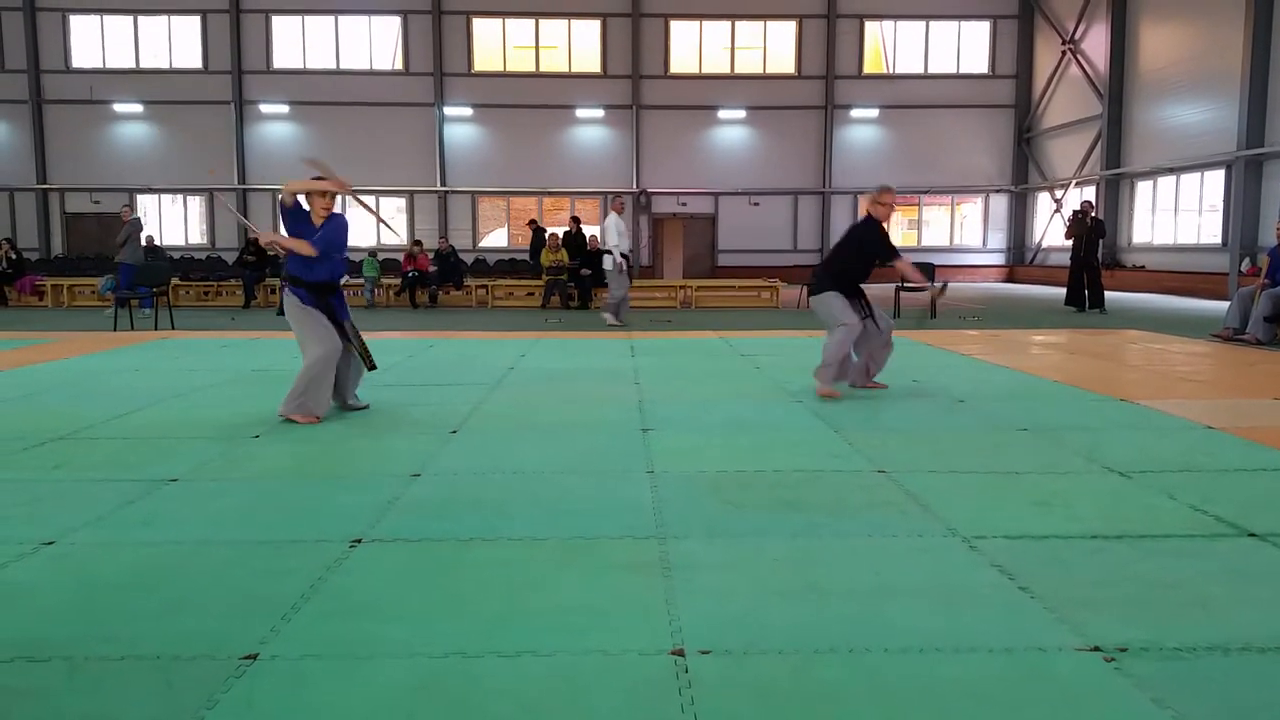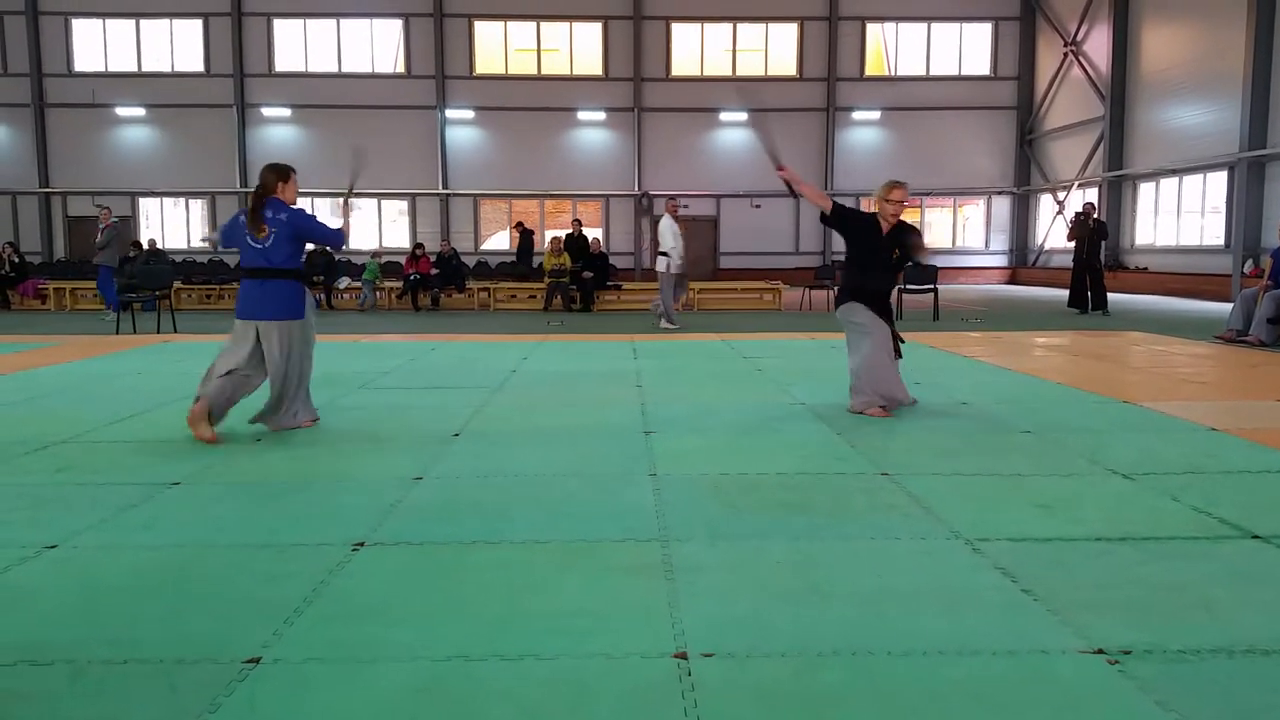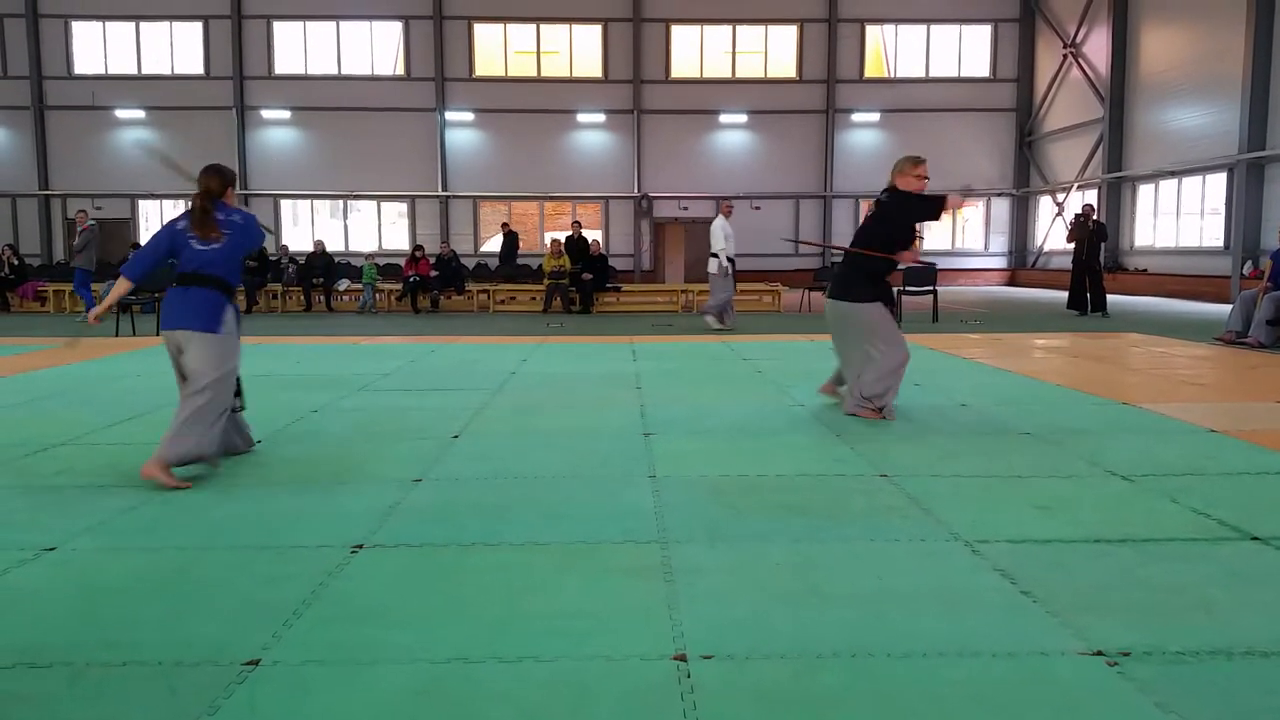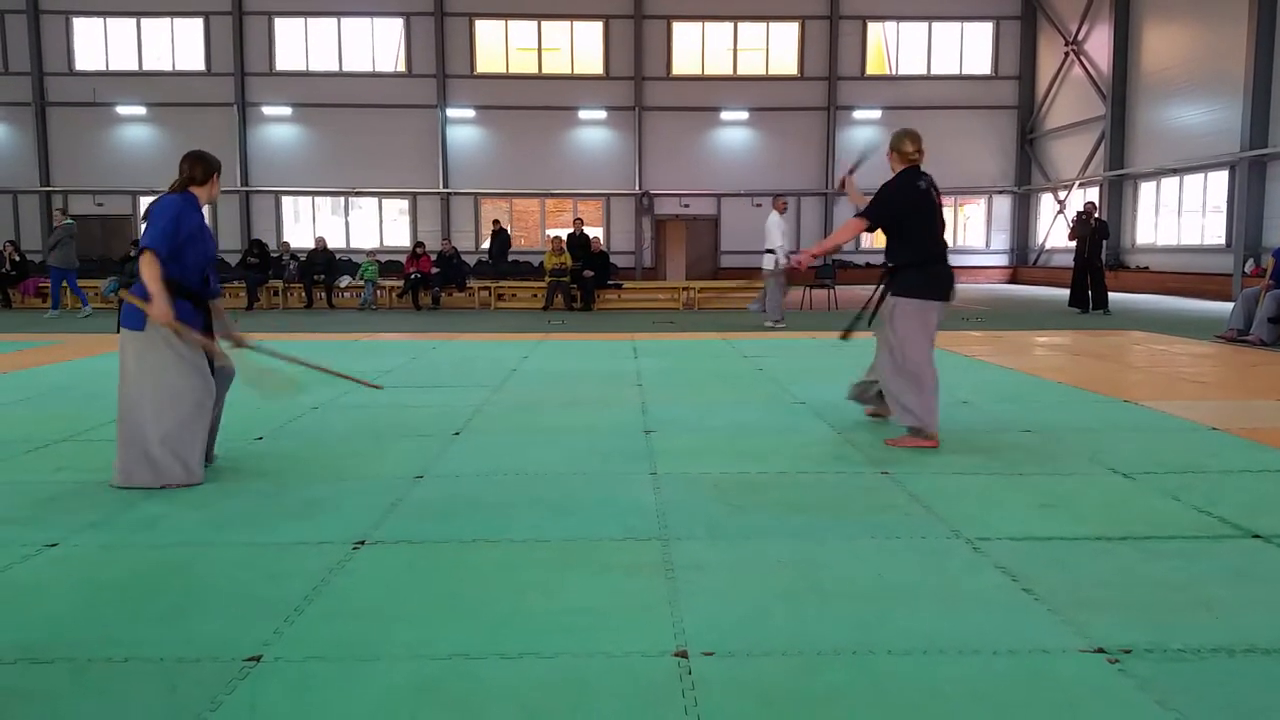
dt=0.5s
person 1, frame 1
left shoulder: (338, 223)
right shoulder: (296, 217)
left elbow: (313, 249)
right elbow: (288, 191)
left wrist: (276, 239)
right wrist: (324, 185)
left hip: (329, 297)
right hip: (299, 297)
left knee: (346, 352)
right knee: (323, 349)
left ankle: (344, 398)
right ankle: (298, 408)
person 1, frame 2
left shoulder: (243, 218)
right shoulder: (295, 218)
left elbow: (224, 237)
right elbow: (337, 239)
left wrist: (214, 238)
right wrist: (345, 215)
left hip: (250, 298)
right hip: (286, 297)
left knee: (241, 360)
right knee: (292, 362)
left ankle: (202, 409)
right ankle: (292, 415)
person 1, frame 3
left shoulder: (180, 224)
right shoulder: (245, 221)
left elbow: (138, 265)
right elbow: (254, 240)
left wrist: (102, 307)
left hip: (176, 307)
right hip: (212, 313)
left knee: (207, 384)
right knee: (211, 390)
left ankle: (227, 440)
right ankle: (159, 461)
person 1, frame 4
left shoulder: (194, 216)
right shoulder: (171, 207)
left elbow: (208, 281)
right elbow: (149, 254)
left wrist: (227, 328)
right wrist: (159, 301)
left hip: (184, 314)
right hip: (156, 316)
left knee: (216, 375)
right knee: (166, 393)
left ankle: (181, 455)
right ankle: (144, 470)
person 2, frame 1
left shoulder: (868, 228)
right shoulder: (871, 230)
right elbow: (898, 262)
right wrist: (926, 284)
left hip: (846, 288)
right hip: (826, 288)
left knee: (879, 327)
right knee: (849, 327)
left ankle: (862, 375)
right ankle: (825, 380)
person 2, frame 2
left shoulder: (908, 233)
right shoulder: (860, 222)
left elbow: (919, 255)
right elbow: (823, 202)
left wrist: (919, 249)
right wrist: (792, 179)
left hip: (880, 303)
right hip: (853, 301)
left knee: (882, 352)
right knee: (876, 339)
right ankle: (866, 400)
person 2, frame 3
left shoulder: (887, 203)
right shoulder: (902, 202)
left elbow: (903, 240)
right elbow: (953, 201)
left wrist: (909, 253)
left hip: (847, 287)
right hip: (863, 290)
left knee: (860, 344)
right knee: (891, 352)
left ankle: (839, 382)
right ankle: (861, 401)
person 2, frame 4
left shoulder: (900, 187)
right shoulder: (922, 184)
left elbow: (861, 222)
left wrist: (814, 251)
right wrist: (854, 194)
left hip: (916, 283)
right hip: (934, 279)
left knee: (905, 357)
right knee: (897, 349)
left ankle: (924, 430)
right ankle: (882, 401)
